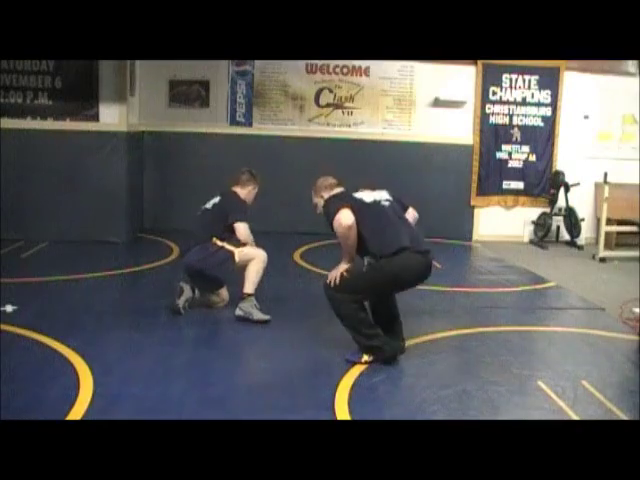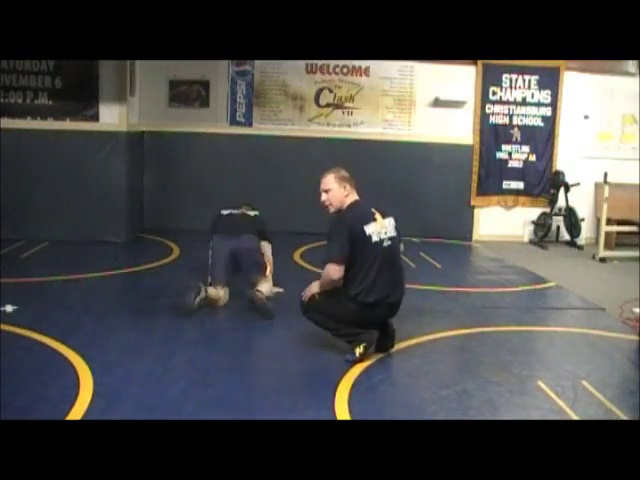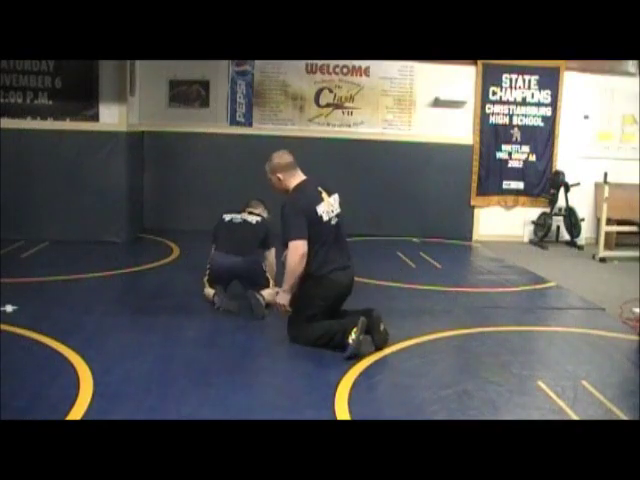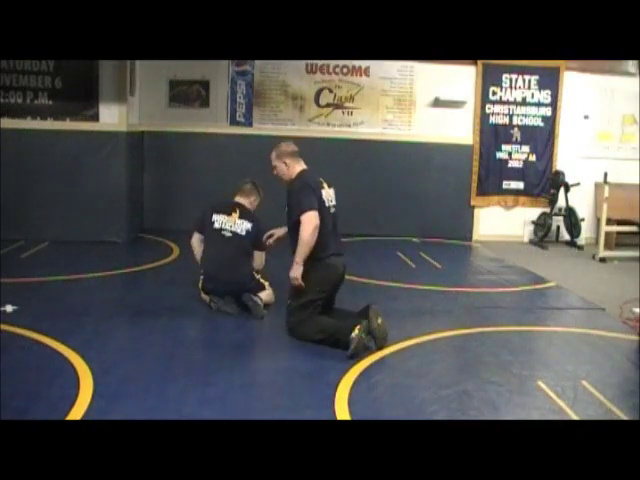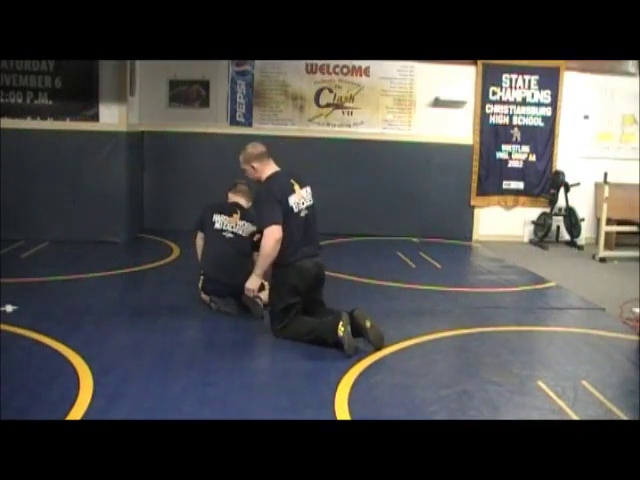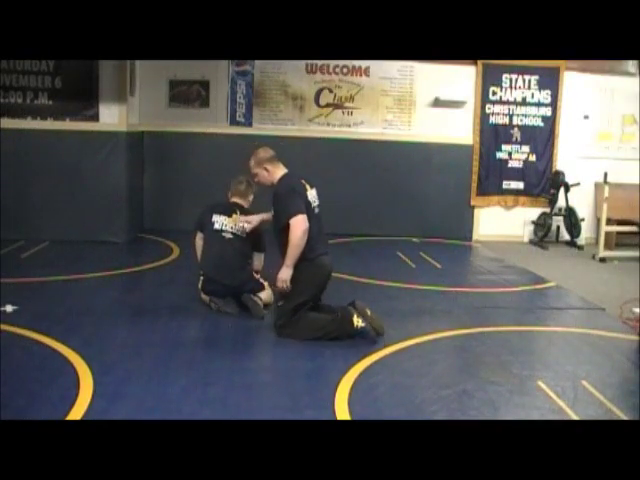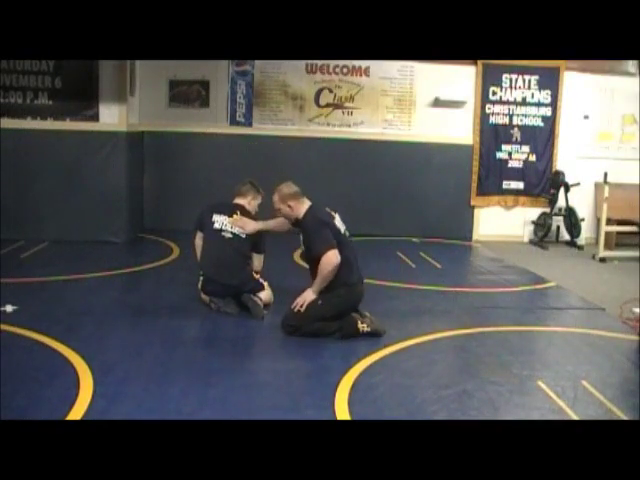
dt=0.7s
person 1, frame 1
left shoulder: (333, 202)
right shoulder: (377, 194)
left elbow: (346, 222)
right elbow: (412, 215)
left wrist: (347, 261)
left hip: (394, 261)
right hip: (422, 259)
left knee: (337, 289)
right knee: (378, 285)
left ankle: (375, 348)
right ankle: (393, 341)
person 1, frame 2
left shoulder: (342, 221)
right shoulder: (384, 214)
left elbow: (334, 274)
right elbow: (398, 248)
left wrist: (319, 286)
left hip: (366, 304)
right hip: (393, 302)
left knee: (309, 302)
left ankle: (361, 337)
right ankle: (382, 329)
person 1, frame 3
left shoulder: (293, 204)
right shoulder: (324, 191)
left elbow: (299, 252)
left wrist: (285, 291)
left hip: (321, 279)
right hip: (345, 274)
left knee: (299, 330)
right knee: (326, 315)
left ankle: (349, 329)
right ankle: (366, 319)
person 1, frame 4
left shoulder: (299, 186)
right shoulder: (316, 181)
left elbow: (311, 224)
left wrist: (297, 264)
right wrist: (284, 230)
left hip: (318, 265)
right hip: (334, 262)
left knee: (297, 322)
right knee: (322, 312)
left ankle: (351, 331)
right ankle: (364, 318)
person 1, frame 5
left shoulder: (266, 192)
right shoulder: (297, 180)
left elbow: (274, 236)
left wrist: (256, 275)
left hip: (291, 268)
right hip: (315, 262)
left knee: (283, 325)
right knee: (314, 310)
left ankle: (334, 328)
right ankle: (353, 320)
person 1, frame 6
left shoulder: (284, 188)
right shoulder: (297, 182)
left elbow: (300, 226)
left wrist: (287, 267)
right wrist: (262, 217)
left hip: (307, 265)
right hip: (320, 261)
left knee: (286, 323)
right knee: (307, 309)
left ankle: (347, 322)
right ankle: (352, 312)
person 1, frame 7
left shoulder: (314, 222)
right shoulder: (313, 213)
left elbow: (333, 260)
right elbow: (288, 223)
left wrist: (313, 290)
right wrist: (258, 225)
left hip: (344, 290)
right hip: (343, 286)
left knee: (291, 323)
right knee: (297, 310)
left ankle: (352, 325)
right ankle: (350, 315)
person 2, frame 1
left shoulder: (218, 201)
right shoulder: (236, 202)
right elbow: (244, 237)
right wrist: (252, 248)
left hip: (192, 260)
right hip: (206, 253)
left knee: (221, 299)
right knee: (260, 256)
left ankle: (190, 293)
right ankle: (247, 303)
person 2, frame 2
left shoulder: (220, 216)
right shoulder: (259, 219)
left elbow: (214, 250)
right elbow: (268, 255)
left wrist: (214, 281)
right wrist: (270, 286)
left hip: (220, 243)
right hip: (248, 244)
left knee: (221, 297)
right knee: (265, 284)
left ankle: (204, 292)
right ankle: (259, 294)
person 2, frame 3
left shoulder: (224, 218)
right shoulder: (263, 223)
left elbow: (214, 249)
right elbow: (270, 262)
right wrist: (271, 284)
left hip: (219, 260)
right hip: (249, 262)
left knee: (209, 290)
right knee: (270, 293)
left ankle: (218, 296)
right ankle: (259, 297)
person 2, frame 4
left shoulder: (211, 211)
right shoulder: (254, 222)
left elbow: (195, 241)
right elbow: (258, 264)
left hip: (211, 279)
right hip: (242, 280)
left knee: (205, 293)
right knee: (268, 294)
left ankle: (215, 300)
right ankle: (256, 300)
person 2, frame 5
left shoulder: (210, 210)
right shoulder: (253, 221)
left elbow: (200, 240)
left hip: (211, 279)
right hip: (242, 281)
left knee: (205, 293)
right knee: (266, 293)
left ankle: (217, 301)
right ankle: (254, 300)
person 2, frame 6
left shoulder: (210, 211)
left elbow: (199, 240)
right elbow: (258, 265)
left hip: (212, 281)
right hip: (242, 282)
left knee: (205, 293)
right knee: (267, 294)
left ankle: (218, 300)
right ankle: (255, 299)
person 2, frame 7
left shoulder: (210, 211)
left elbow: (199, 240)
right elbow: (257, 266)
left hip: (211, 281)
right hip: (241, 282)
left knee: (205, 293)
right knee: (267, 294)
left ankle: (217, 301)
right ankle: (255, 299)
